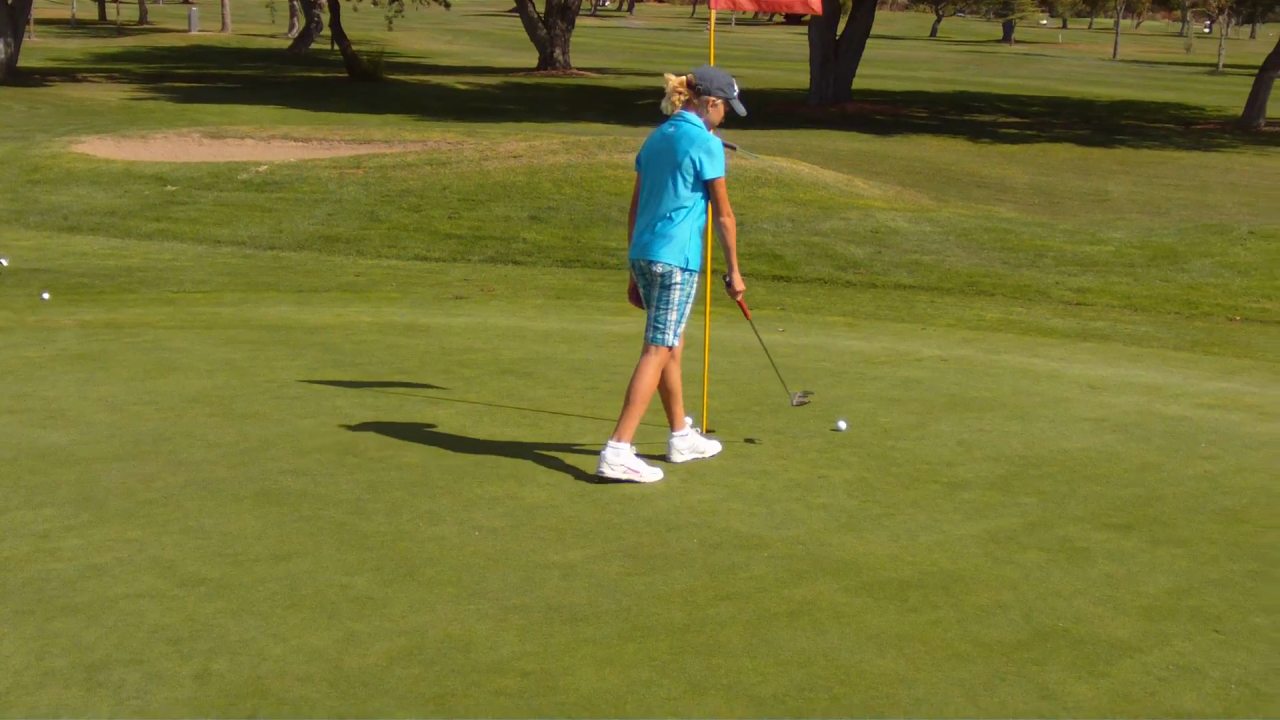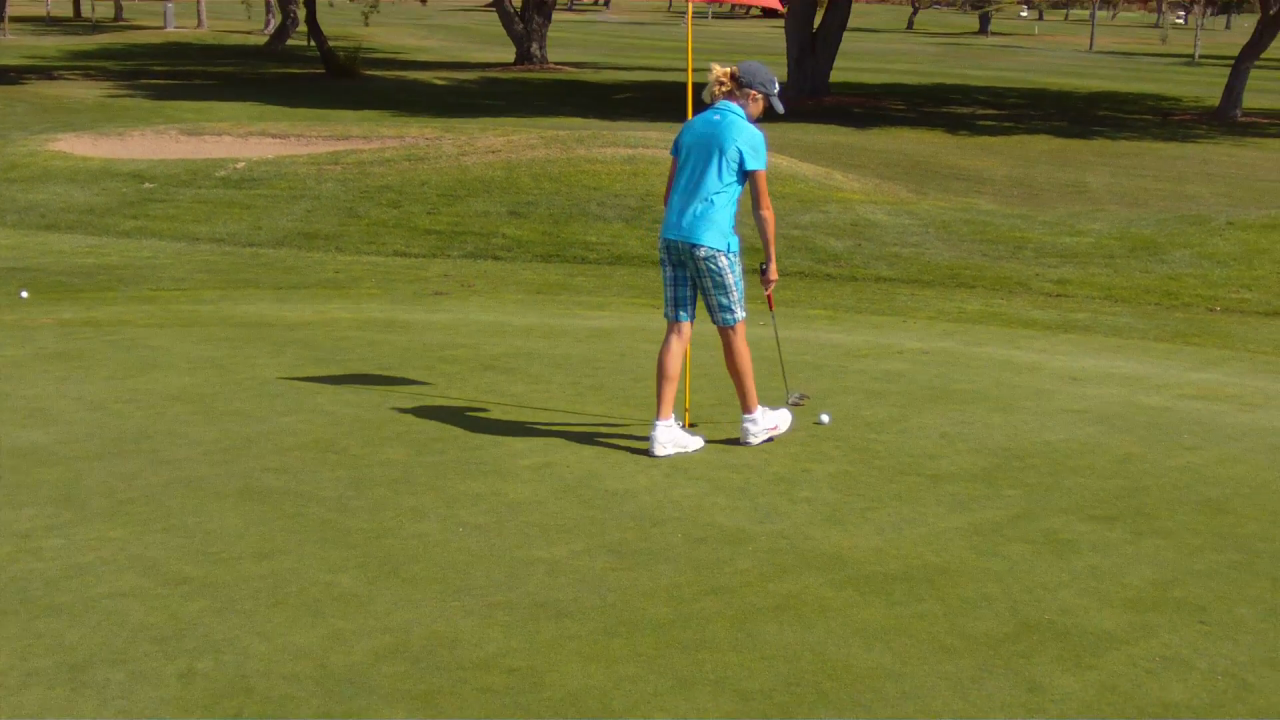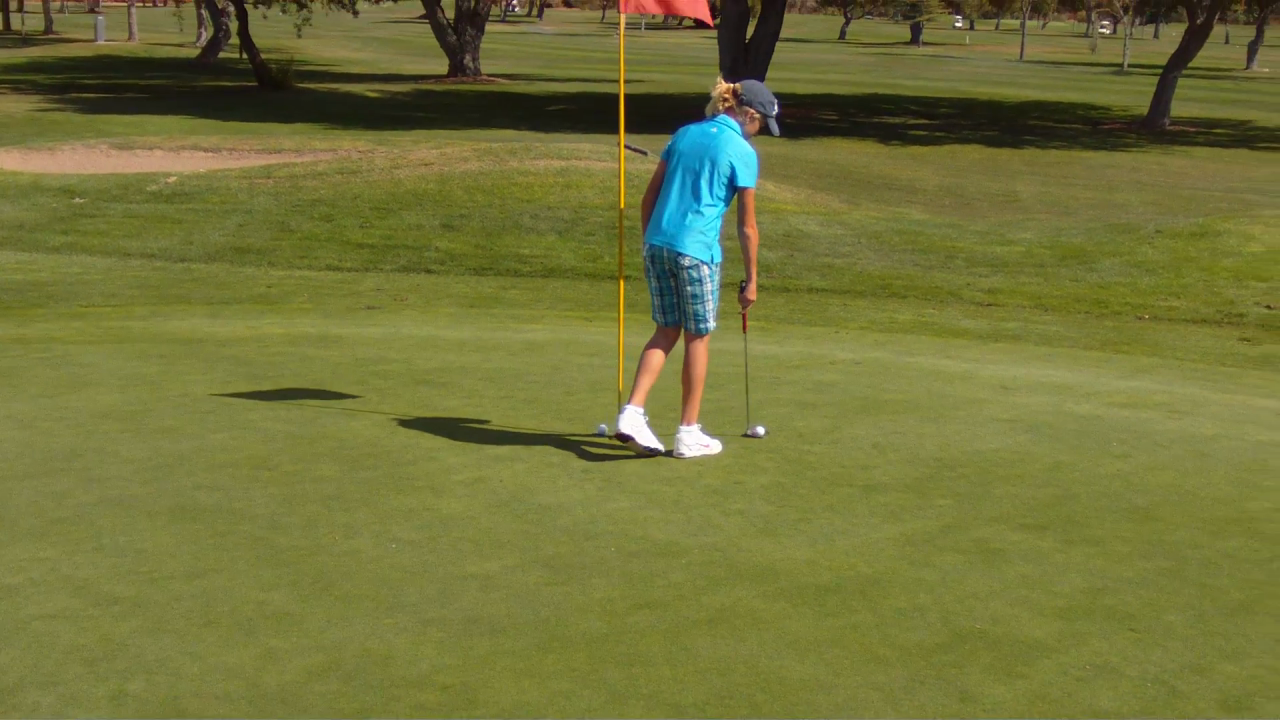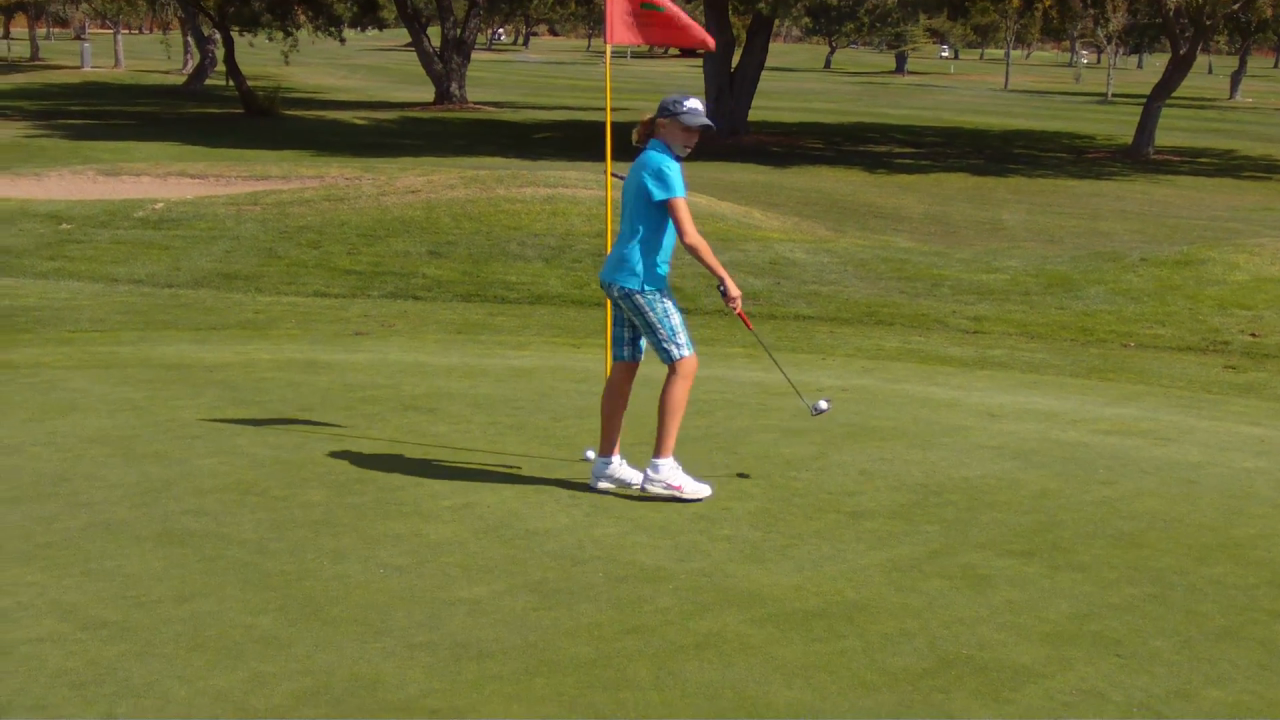
dt=0.7s
person 1, frame 1
left shoulder: (656, 138)
right shoulder: (706, 143)
left elbow: (635, 209)
right elbow: (723, 214)
left wrist: (636, 270)
right wrist: (734, 270)
left hip: (643, 255)
right hip: (676, 258)
left knee: (671, 345)
right knee: (658, 351)
left ankle: (681, 436)
right ankle: (618, 450)
person 1, frame 2
left shoulder: (692, 126)
right shoulder: (748, 135)
right elbow: (762, 206)
right wrist: (771, 260)
left hip: (672, 237)
right hip: (712, 241)
left knee: (678, 329)
right knee: (733, 330)
left ankle: (664, 427)
right ankle: (754, 418)
person 1, frame 3
left shoulder: (684, 134)
right shoulder: (743, 152)
left elbow: (649, 196)
right elbow: (747, 226)
right wrist: (751, 280)
left hip: (657, 244)
right hip: (696, 251)
left knee: (666, 331)
right knee: (697, 339)
left ankle: (632, 413)
right ankle: (688, 433)
person 1, frame 4
left shoulder: (647, 164)
right shoulder: (663, 167)
right elbow: (689, 236)
left wrist: (658, 287)
right wrist: (725, 279)
left hip: (622, 278)
right hip: (640, 281)
left knee: (624, 370)
right knee: (684, 364)
left ankle: (607, 465)
right ankle: (662, 469)
